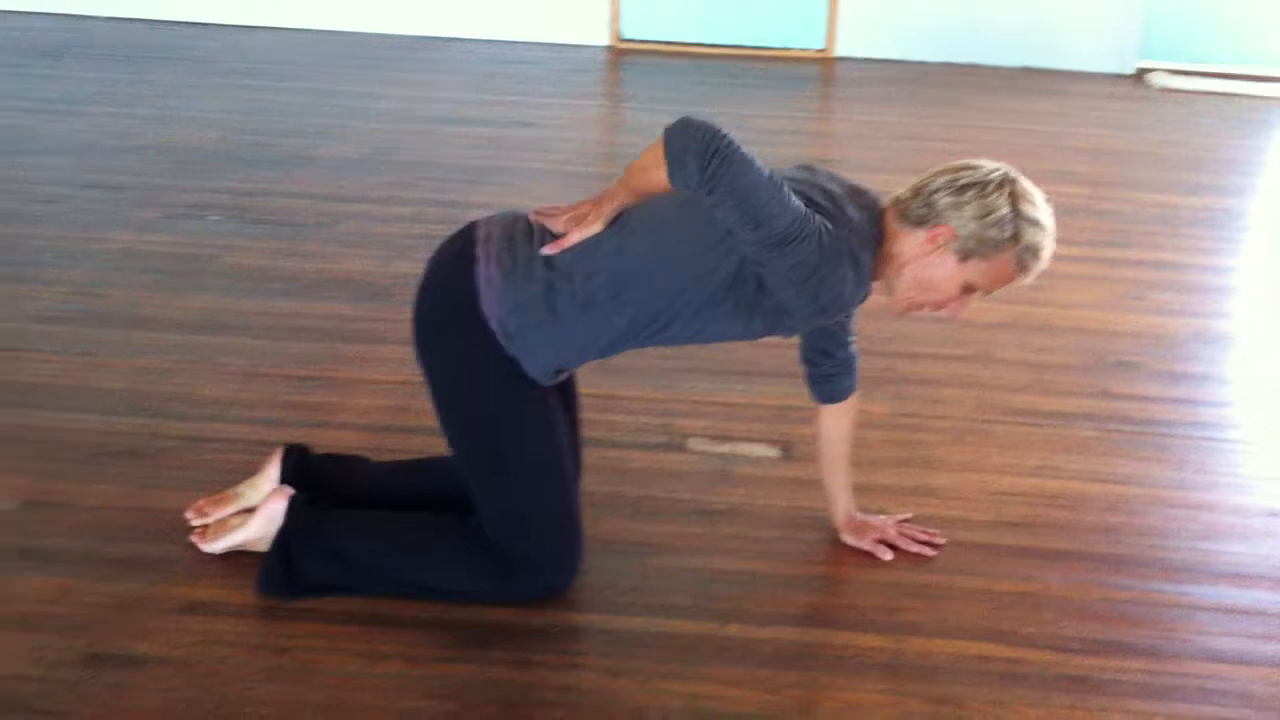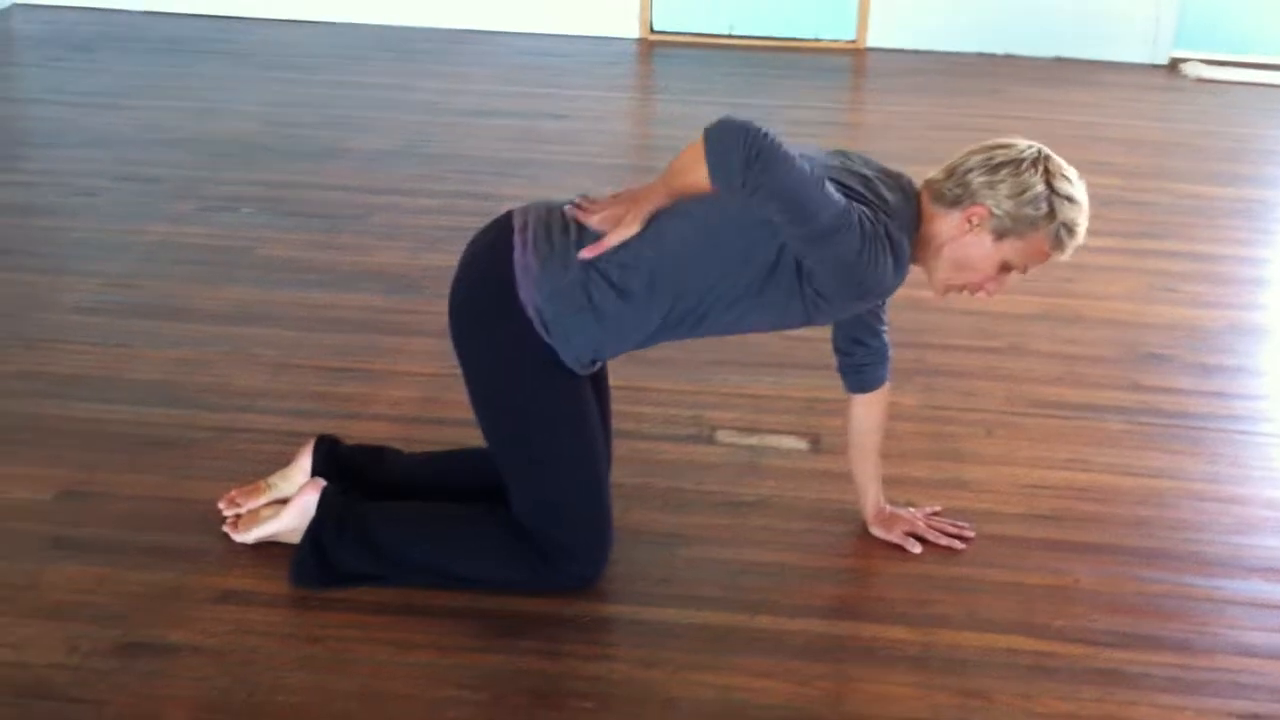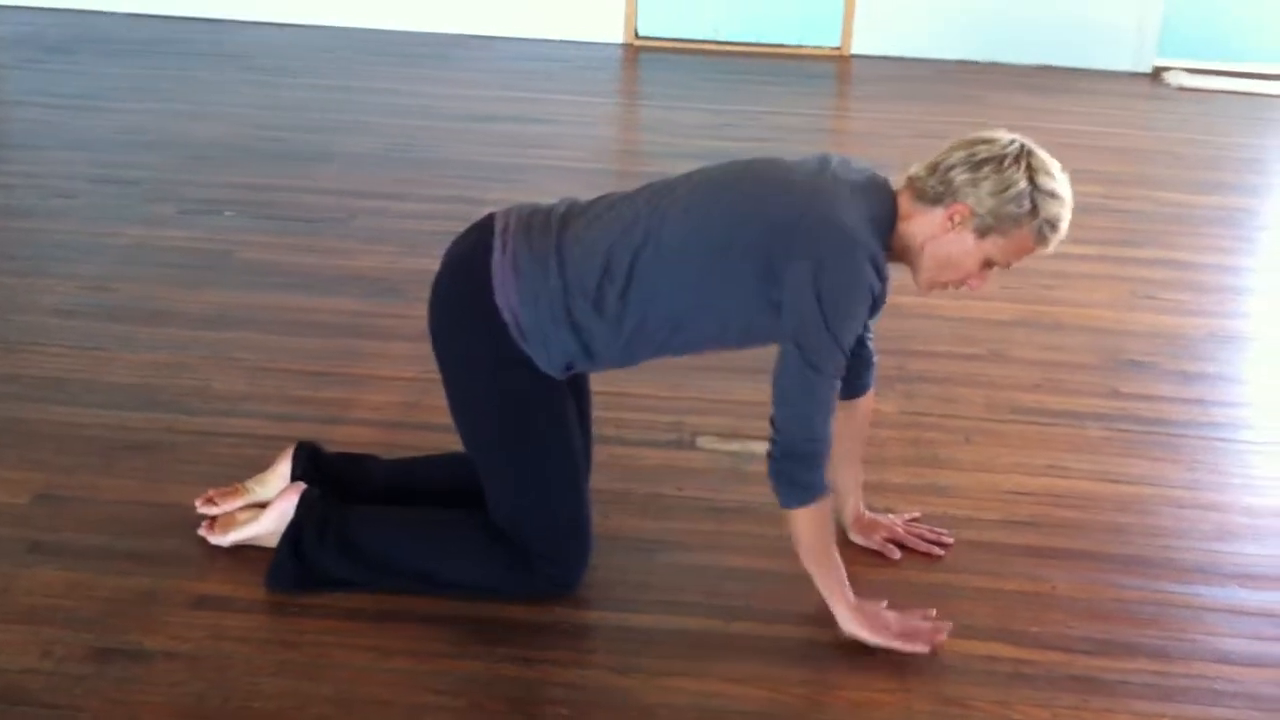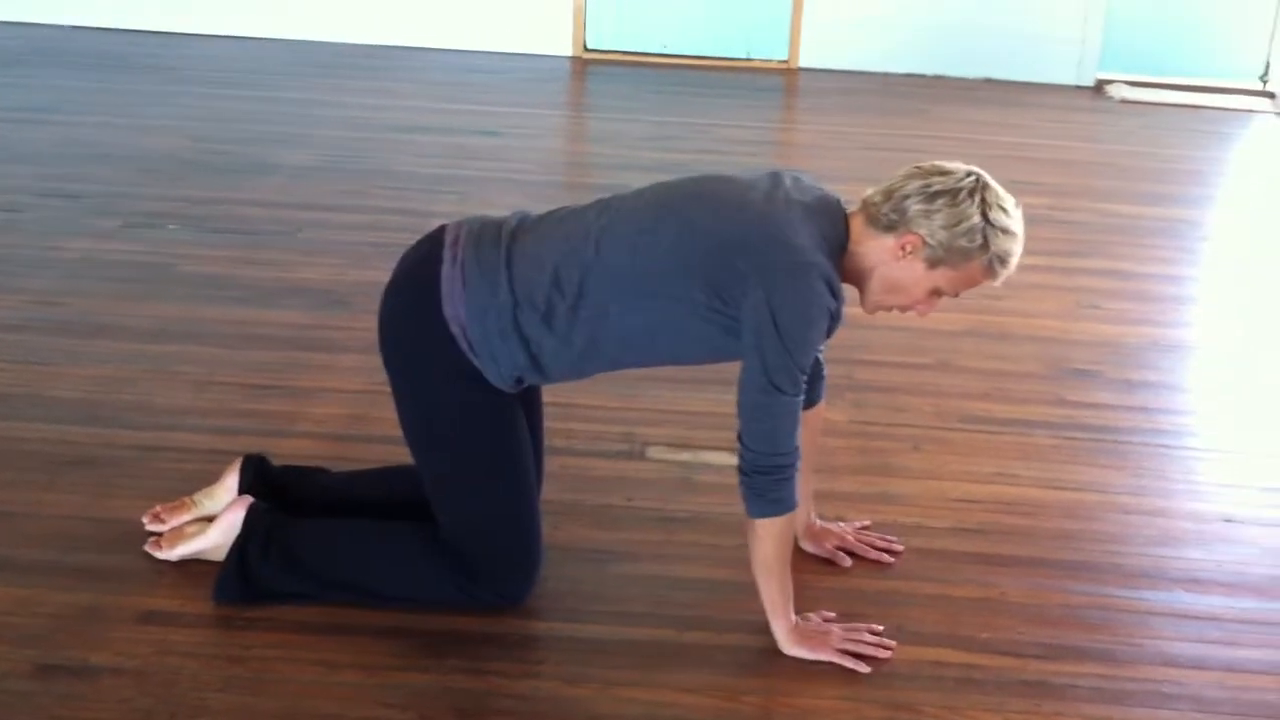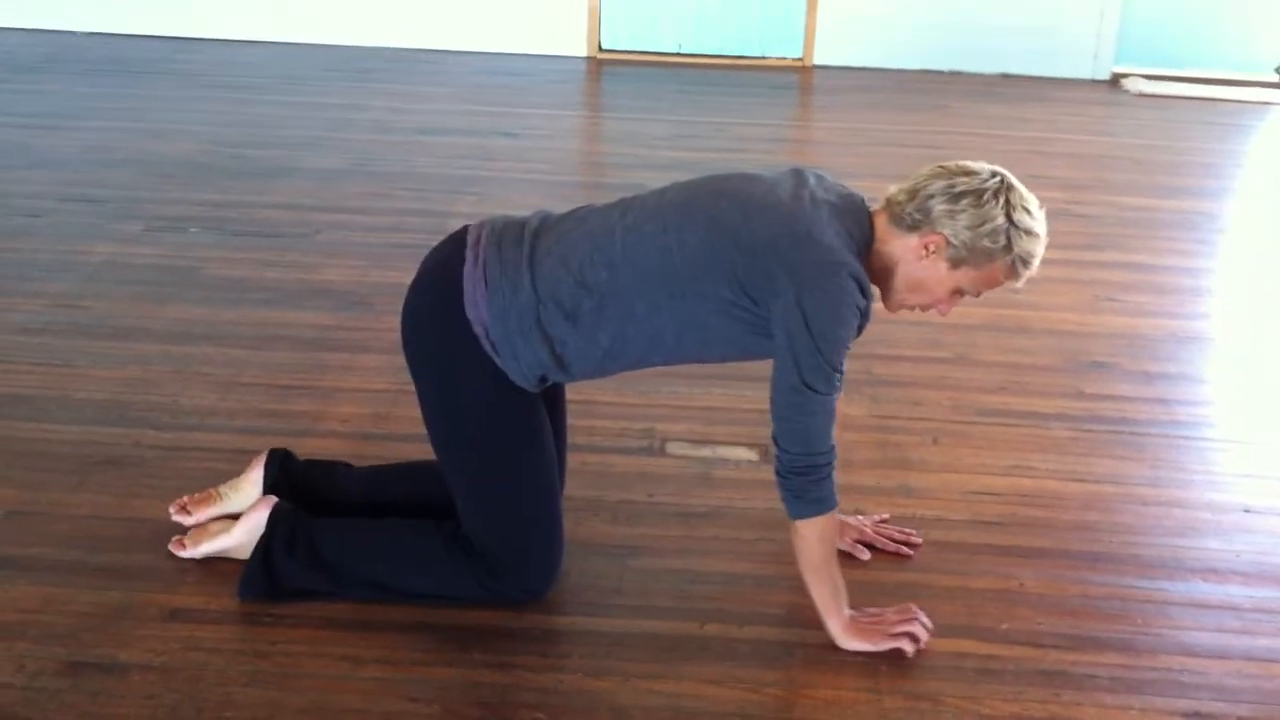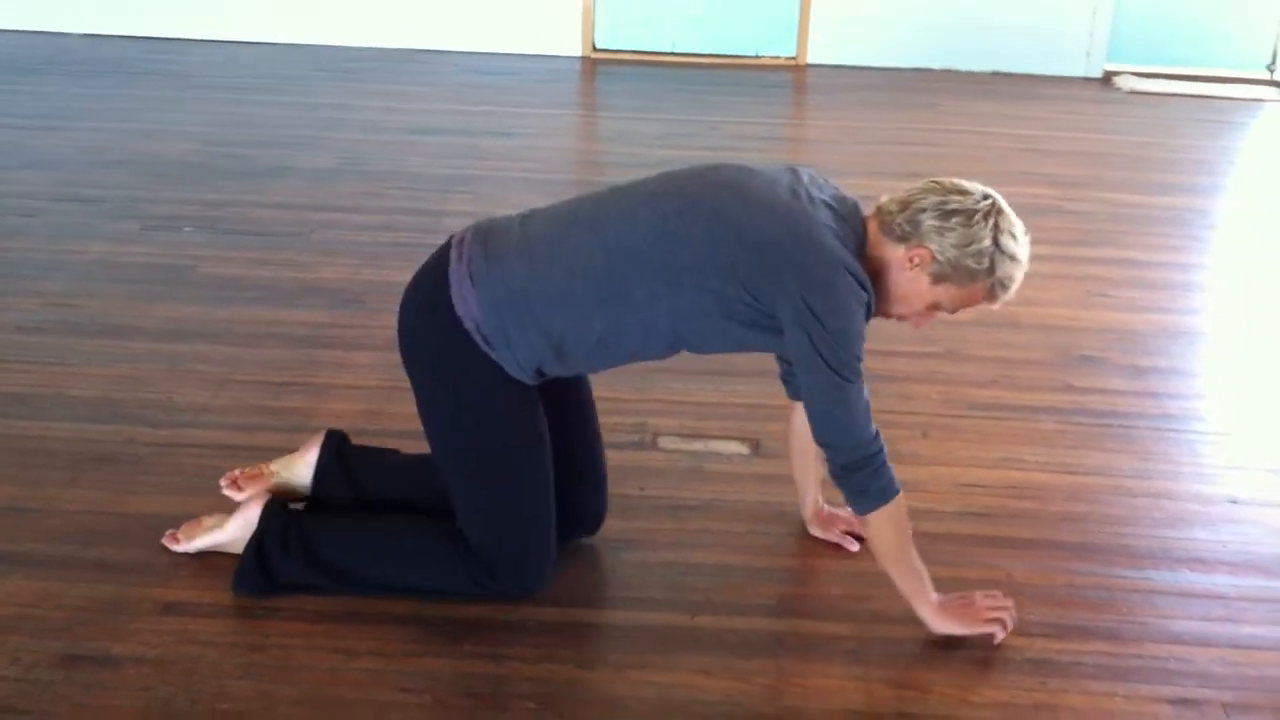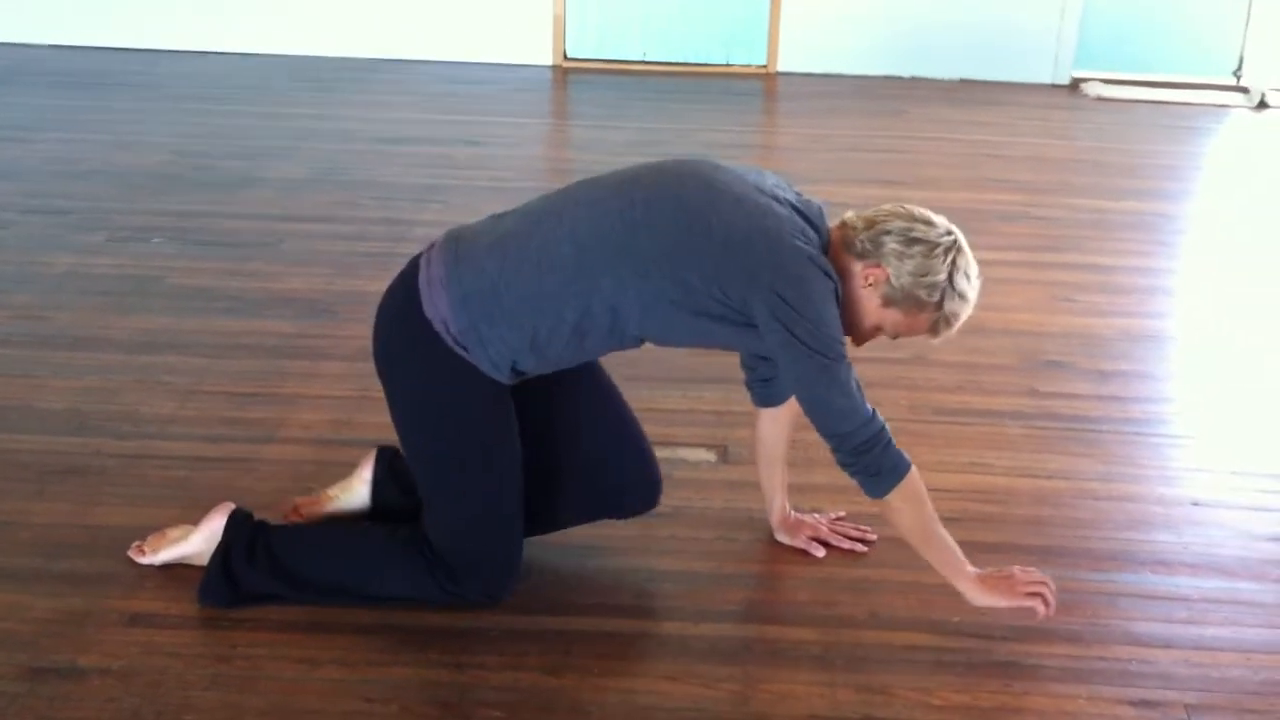
dt=0.4s
person 1, frame 1
left shoulder: (849, 225)
right shoulder: (826, 262)
left elbow: (831, 368)
right elbow: (695, 141)
left wrist: (846, 513)
right wrist: (610, 205)
left hip: (511, 302)
right hip: (482, 315)
left knee: (532, 488)
right knee: (538, 563)
left ankle: (300, 477)
right ankle: (289, 531)
person 1, frame 2
left shoulder: (882, 209)
right shoulder: (867, 249)
left elbow: (863, 357)
right elbow: (739, 141)
left wrist: (874, 505)
right wrist: (647, 203)
left hip: (547, 290)
right hip: (520, 304)
left knee: (563, 479)
right knee: (569, 554)
left ankle: (334, 468)
right ankle: (324, 523)
person 1, frame 3
left shoulder: (861, 204)
right shoulder: (843, 256)
left elbow: (851, 366)
right elbow: (796, 452)
left wrist: (856, 512)
right wrist: (843, 606)
left hip: (522, 284)
right hip: (497, 312)
left knee: (539, 488)
right knee: (548, 560)
left ankle: (312, 474)
right ankle: (304, 527)
person 1, frame 4
left shoulder: (815, 217)
right shoulder: (799, 275)
left elbow: (802, 379)
right elbow: (767, 459)
left wrist: (808, 522)
right wrist: (785, 625)
left hip: (475, 292)
right hip: (446, 323)
left knee: (489, 498)
right knee: (498, 571)
left ankle: (260, 487)
right ankle: (251, 539)
person 1, frame 5
left shoulder: (836, 216)
right shoulder: (829, 277)
left elbow: (820, 378)
right elbow: (803, 461)
left wrist: (829, 518)
right wrist: (840, 621)
left hip: (499, 293)
right hip: (469, 324)
left knee: (513, 496)
right knee: (517, 569)
left ankle: (282, 482)
right ankle: (273, 539)
person 1, frame 6
left shoulder: (827, 218)
right shoulder: (827, 279)
left elbow: (803, 374)
right elbow: (859, 458)
left wrist: (816, 509)
right wrist: (932, 607)
left hip: (503, 300)
right hip: (466, 328)
left knee: (575, 513)
right knee: (511, 566)
left ankle: (327, 469)
right ankle: (269, 537)
person 1, frame 7
left shoulder: (792, 228)
right shoulder: (793, 275)
left elbow: (768, 373)
right elbow: (866, 447)
left wrist: (781, 512)
right wrist: (971, 581)
left hip: (495, 315)
right hip: (440, 331)
left knee: (627, 489)
right knee: (477, 573)
left ankle: (392, 484)
right ankle: (236, 546)
